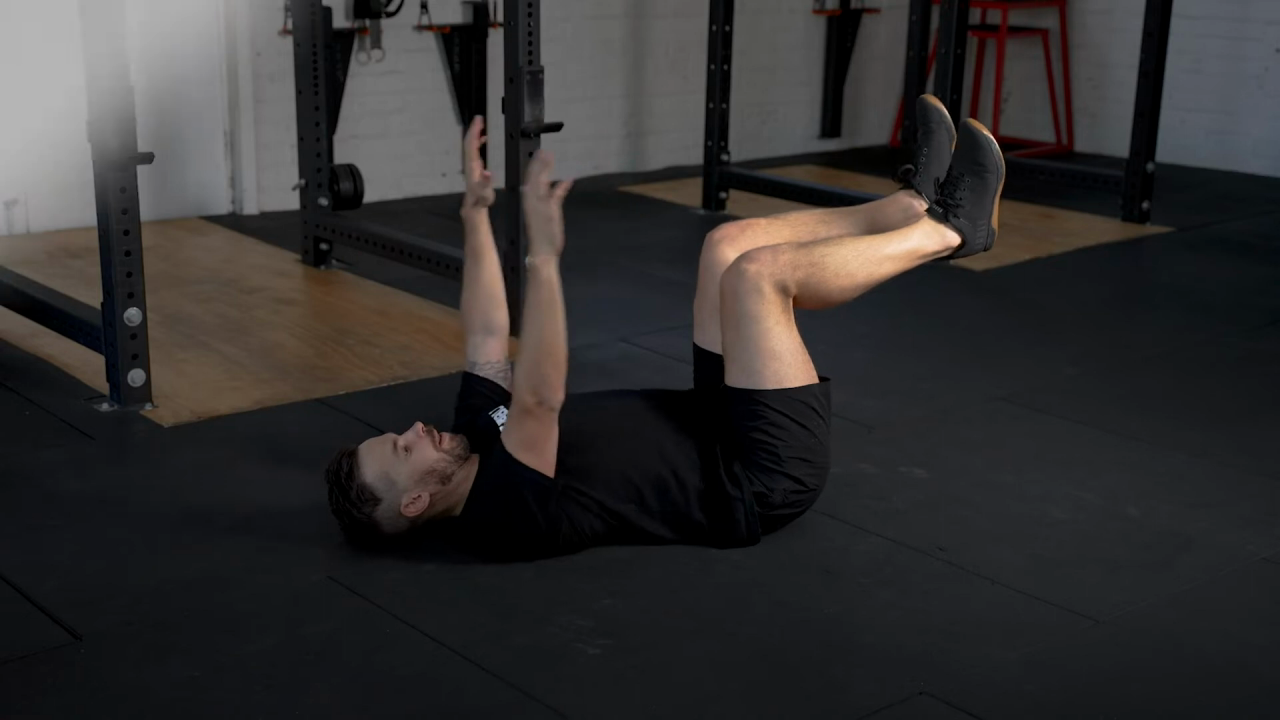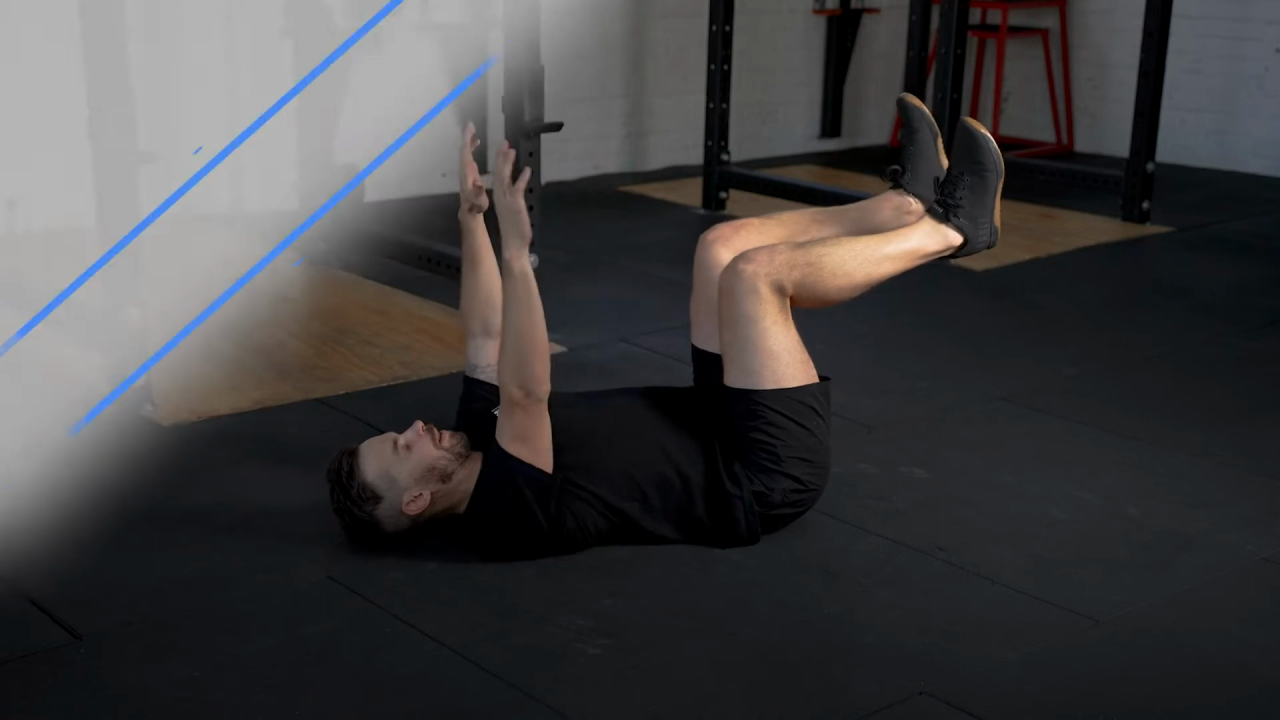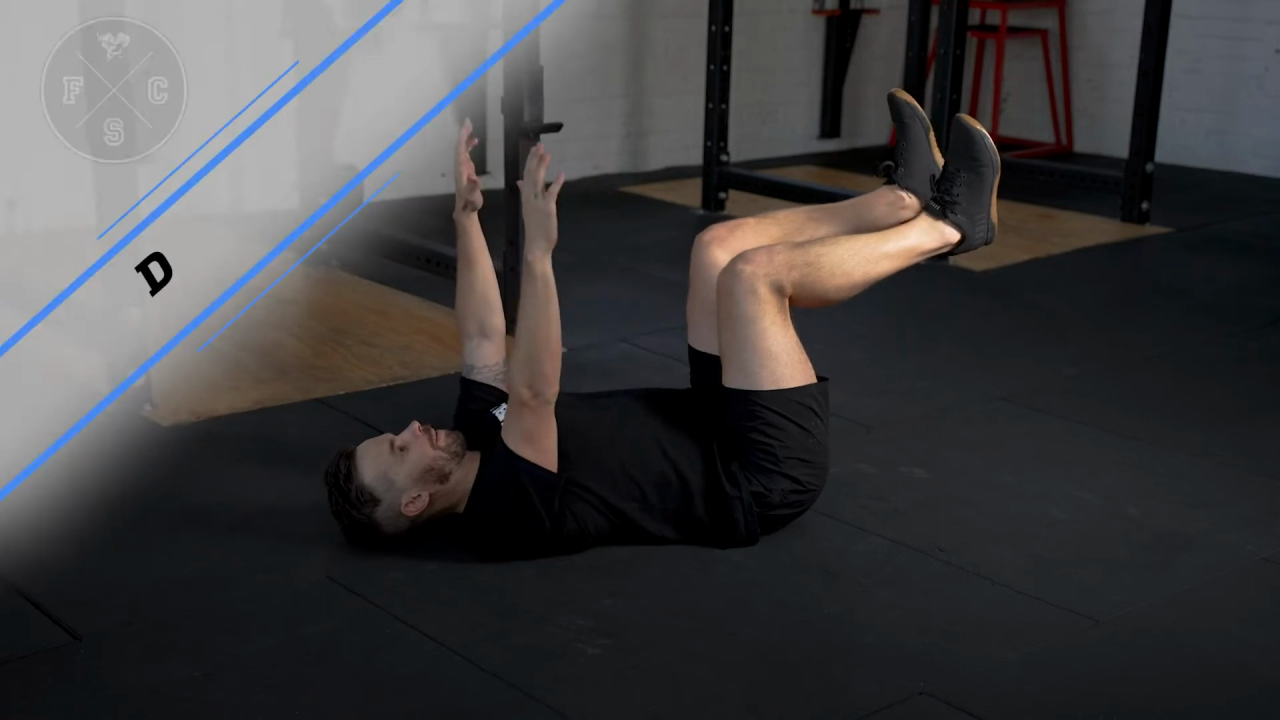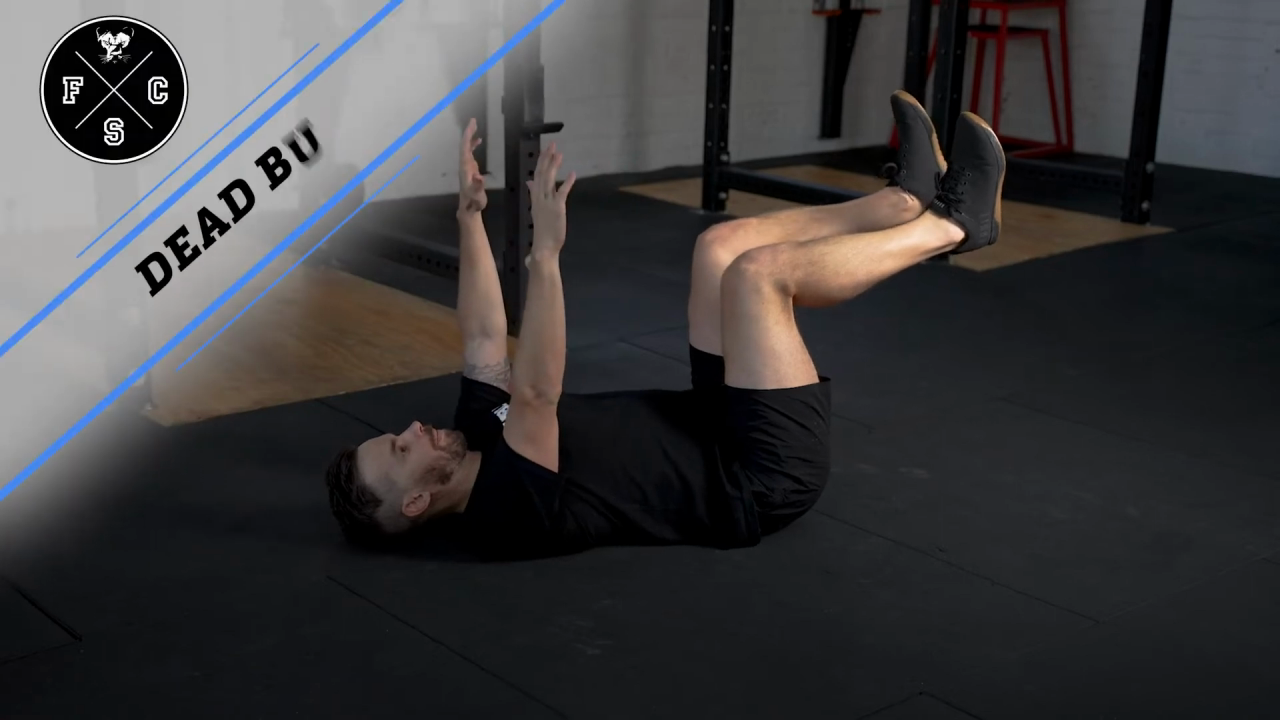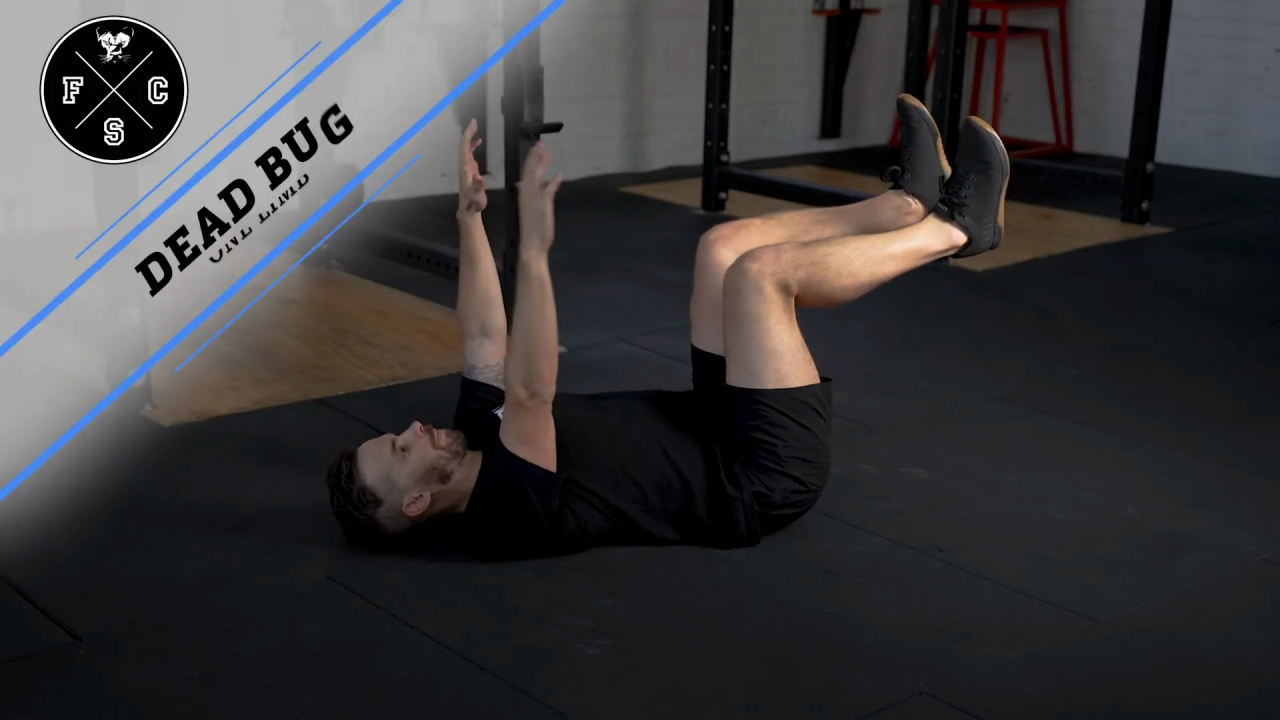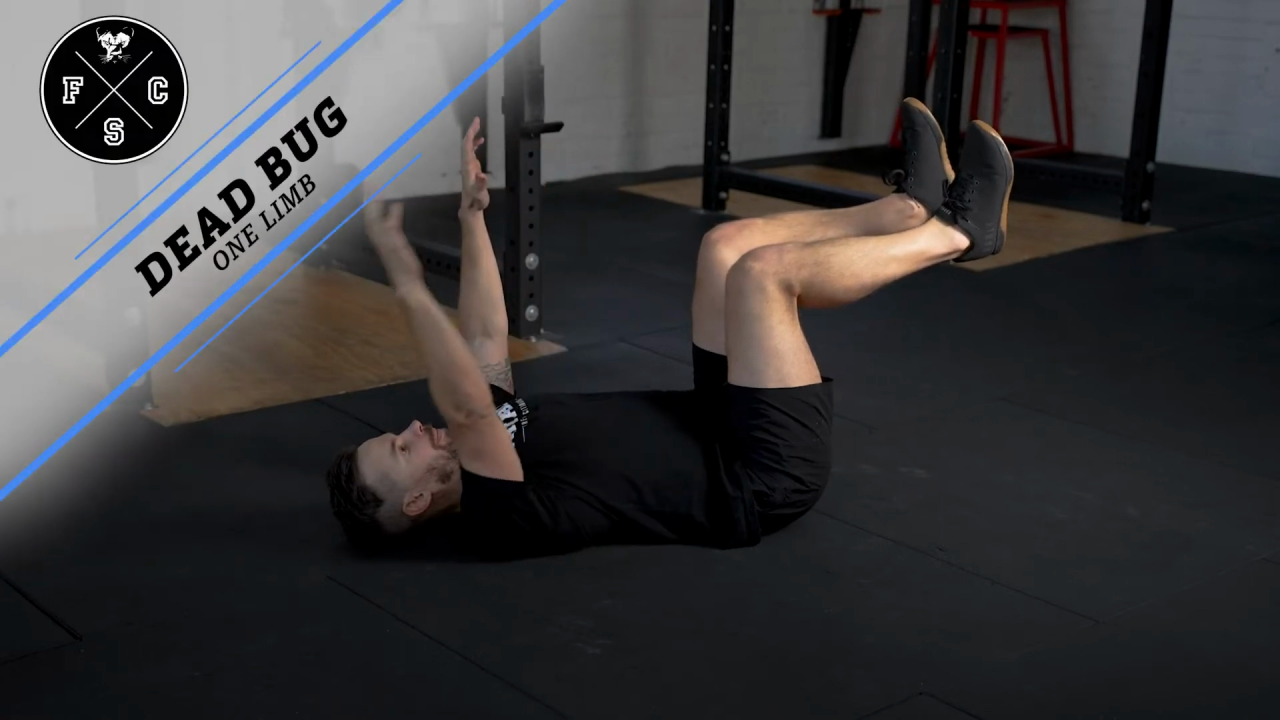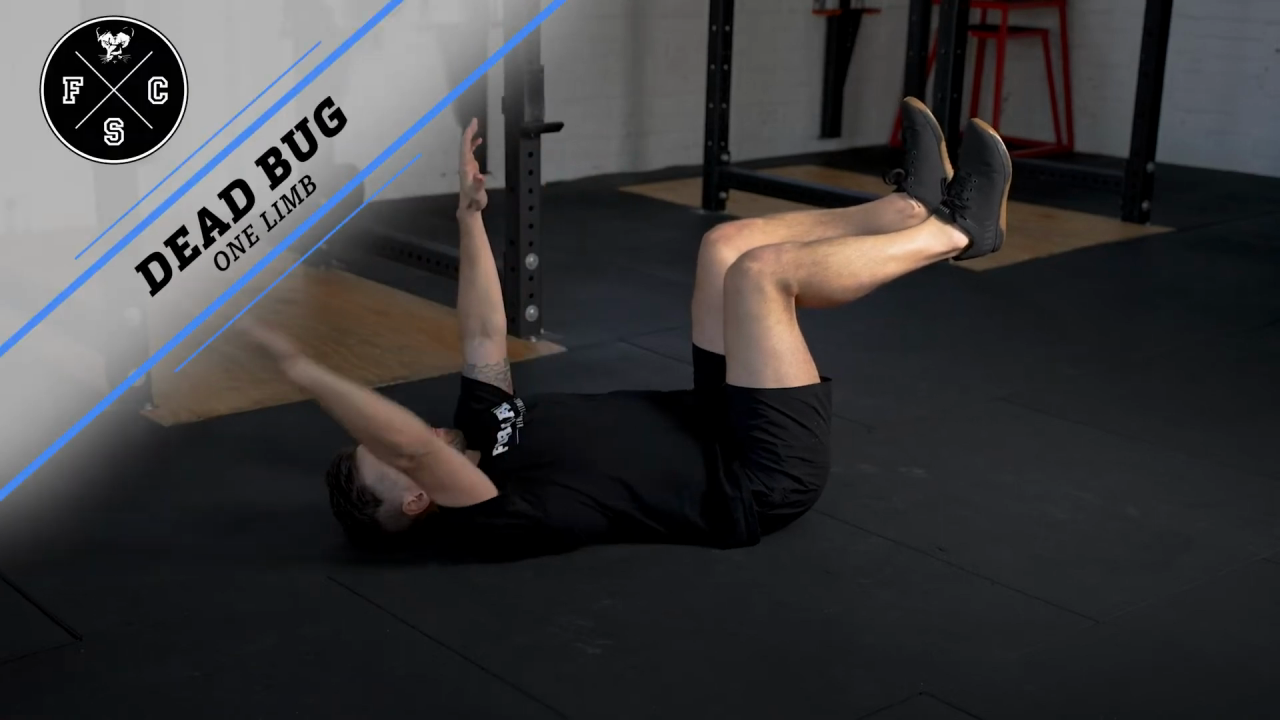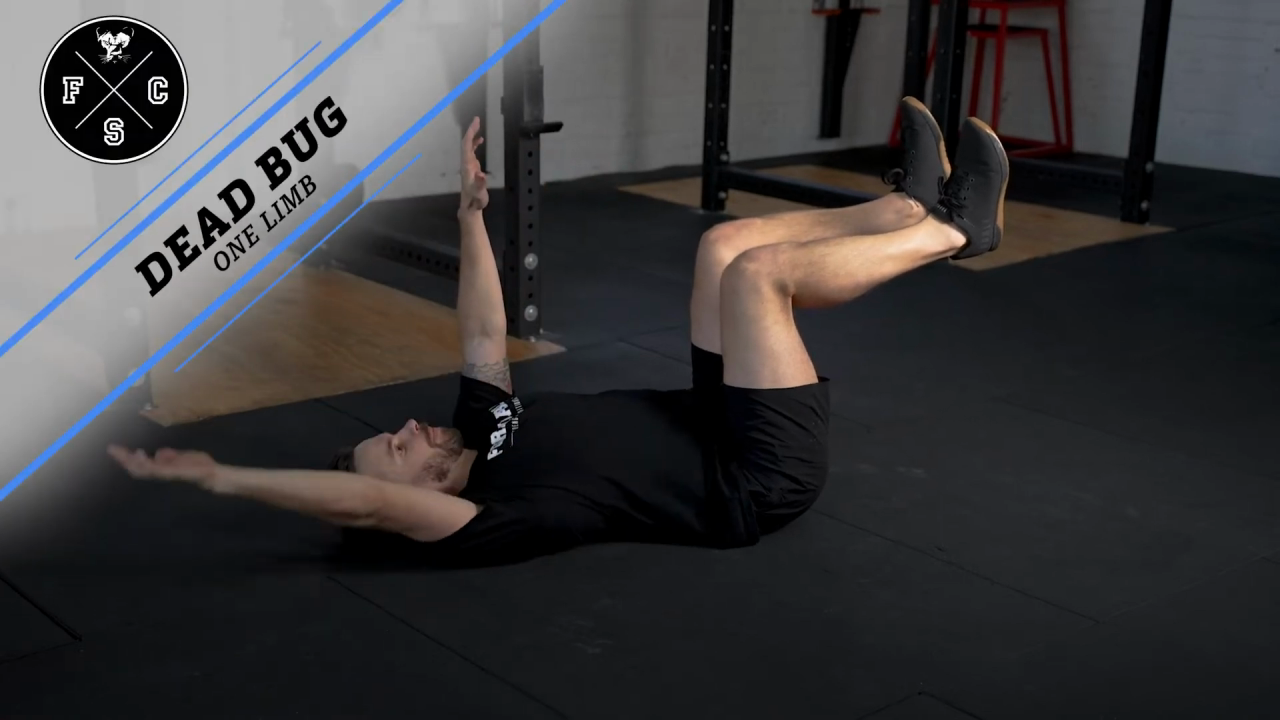
dt=0.3s
person 1, frame 1
left shoulder: (478, 439)
right shoulder: (501, 516)
left elbow: (486, 335)
right elbow: (537, 399)
left wrist: (476, 213)
right wrist: (543, 255)
left hip: (719, 432)
right hip: (762, 476)
left knee: (732, 244)
right knee: (760, 272)
left ankle: (916, 205)
right ankle: (951, 230)
person 1, frame 2
left shoulder: (480, 440)
right shoulder: (504, 515)
left elbow: (485, 340)
right elbow: (524, 392)
left wrist: (470, 220)
right wrist: (512, 249)
left hip: (719, 429)
right hip: (764, 475)
left knee: (725, 244)
right knee: (756, 272)
left ankle: (912, 204)
right ankle: (951, 230)
person 1, frame 3
left shoulder: (478, 437)
right shoulder: (504, 516)
left elbow: (484, 341)
right elbow: (532, 395)
left wrist: (465, 217)
right wrist: (536, 252)
left hip: (718, 433)
right hip: (762, 478)
left knee: (721, 245)
right knee: (756, 272)
left ankle: (906, 198)
right ankle: (947, 226)
person 1, frame 4
left shoulder: (479, 438)
right shoulder: (505, 514)
left elbow: (483, 338)
right elbow: (535, 395)
left wrist: (469, 216)
right wrist: (545, 252)
left hip: (717, 429)
right hip: (761, 475)
left knee: (723, 246)
right knee: (760, 271)
left ankle: (908, 198)
right ankle: (951, 224)
person 1, frame 5
left shoulder: (479, 437)
right shoulder: (502, 516)
left elbow: (484, 339)
right elbow: (532, 393)
left wrist: (469, 217)
right wrist: (532, 253)
left hip: (717, 432)
right hip: (760, 477)
left knee: (726, 246)
right knee: (762, 271)
left ankle: (914, 203)
right ankle: (956, 227)
person 1, frame 6
left shoulder: (475, 441)
right shoulder: (496, 518)
left elbow: (486, 340)
right elbow: (467, 408)
left wrist: (471, 215)
right wrist: (411, 289)
left hip: (717, 429)
right hip: (762, 477)
left knee: (728, 245)
right knee: (765, 270)
left ankle: (915, 206)
right ankle: (958, 231)
person 1, frame 7
left shoulder: (484, 427)
right shoulder: (495, 524)
left elbow: (484, 336)
right elbow: (414, 449)
left wrist: (470, 214)
right wrist: (303, 369)
left hip: (715, 431)
right hip: (758, 479)
left knee: (729, 244)
right knee: (760, 271)
left ankle: (915, 206)
right ankle: (959, 232)
person 1, frame 8
left shoulder: (483, 431)
right shoulder: (496, 513)
left elbow: (485, 336)
right elbow: (368, 504)
left wrist: (470, 213)
right wrist: (221, 474)
left hip: (709, 426)
right hip: (759, 478)
left knee: (727, 243)
right knee: (756, 272)
left ankle: (911, 207)
right ankle: (953, 230)
